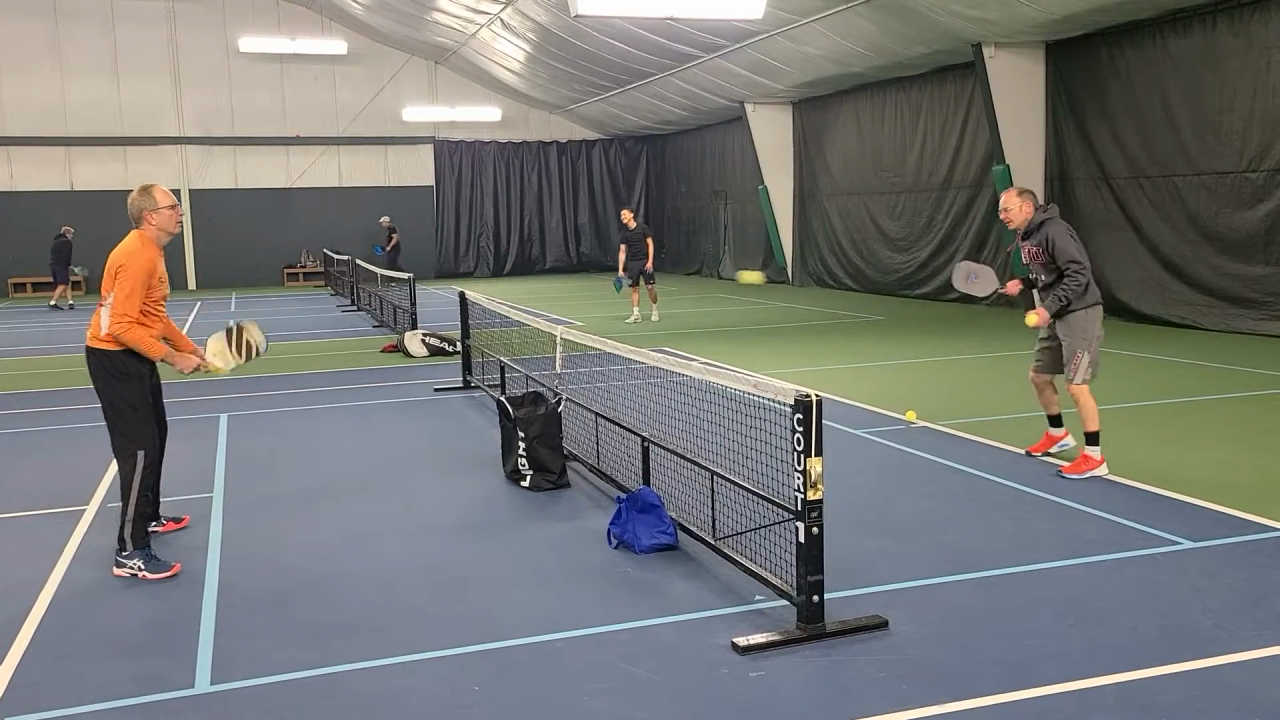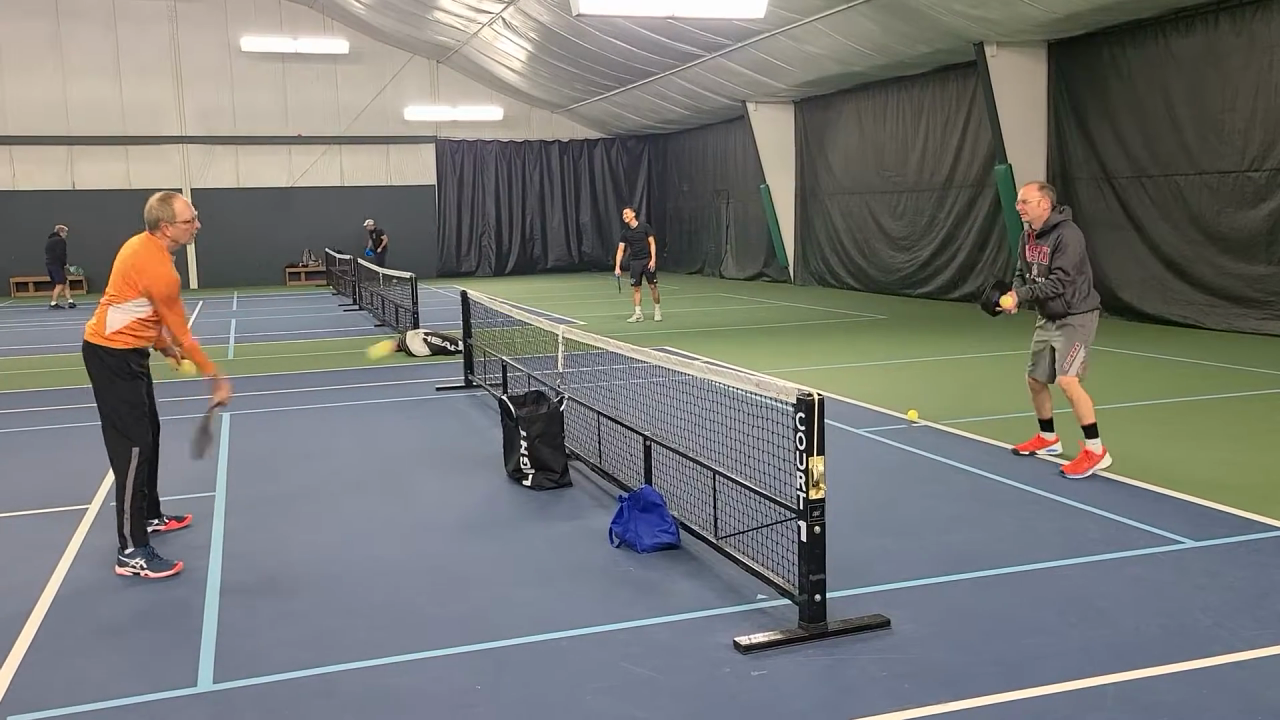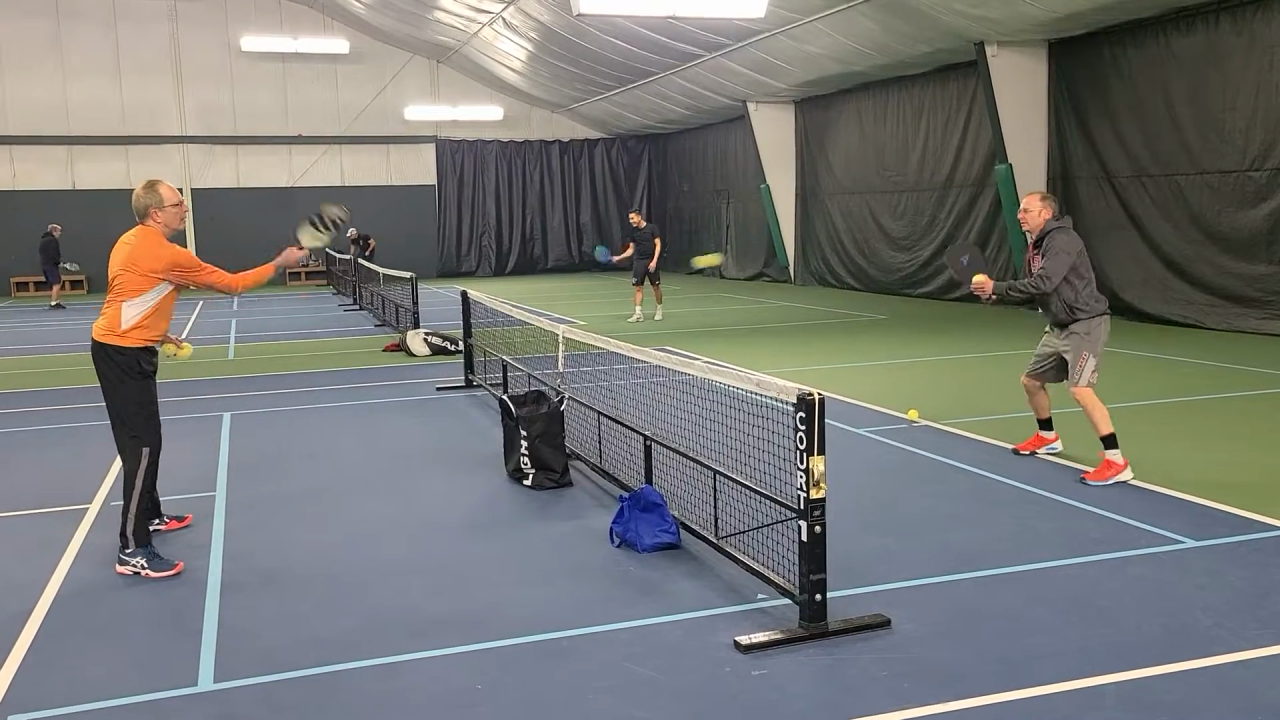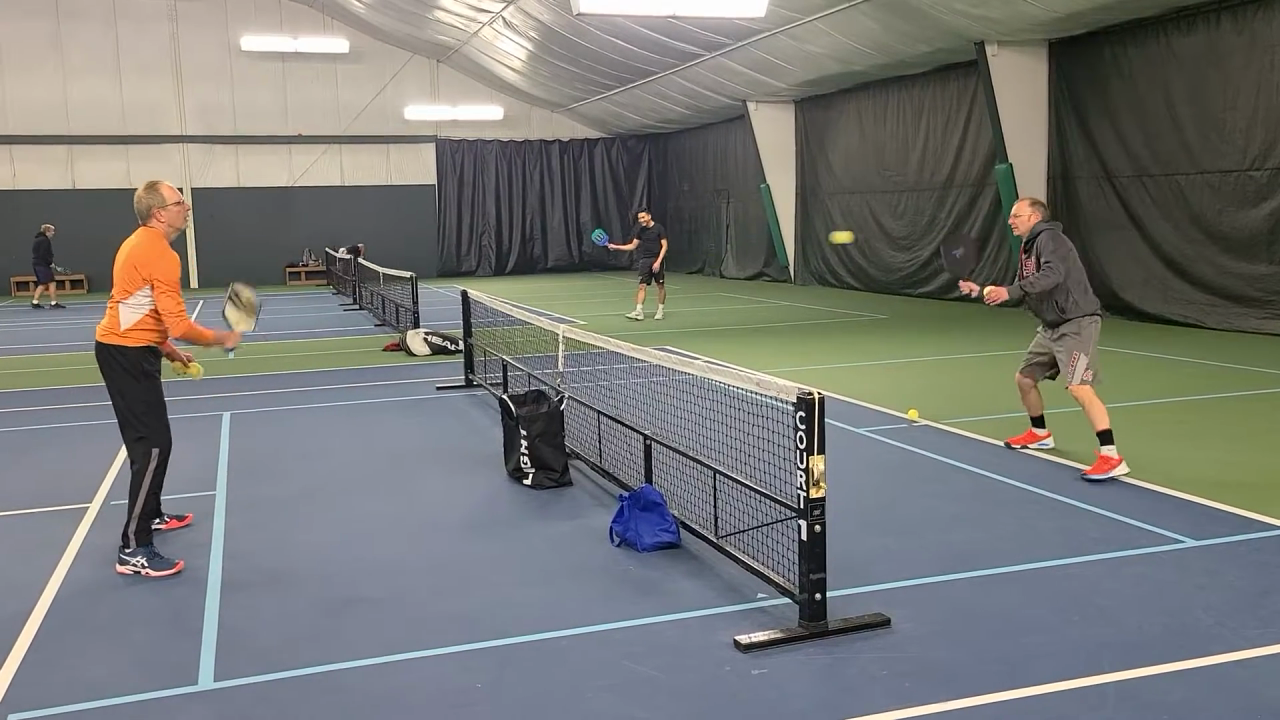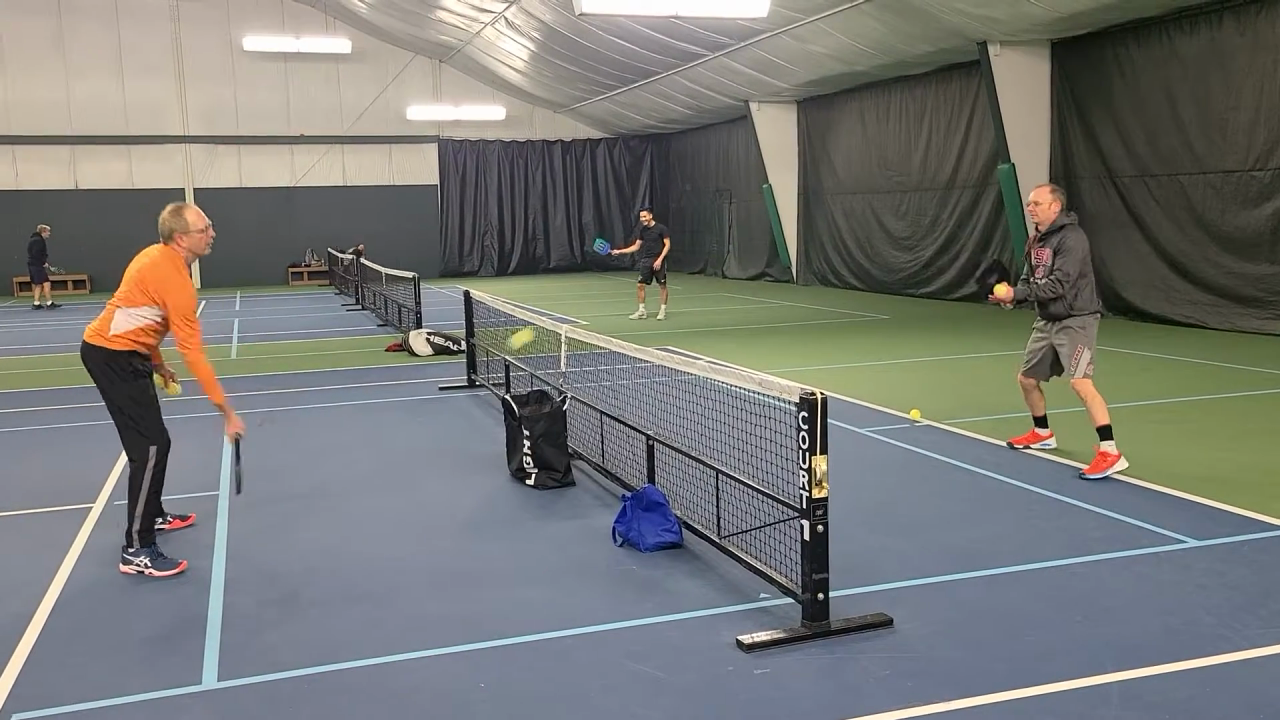
dt=0.3s
person 1, frame 1
left shoulder: (149, 249)
right shoulder: (139, 257)
right elbow: (123, 324)
left wrist: (189, 348)
right wrist: (172, 357)
left hip: (132, 353)
right hip: (114, 356)
left knee: (155, 435)
right knee: (139, 446)
left ankle: (148, 516)
right ankle: (130, 553)
person 1, frame 2
left shoulder: (141, 244)
right shoulder: (159, 270)
right elbow: (182, 334)
left wrist: (164, 343)
right wrist: (217, 378)
left hip: (125, 350)
right hip: (112, 354)
left knee: (148, 433)
right knee: (133, 445)
left ankle: (149, 516)
right ankle: (133, 552)
person 1, frame 3
left shoulder: (132, 241)
right shoulder: (165, 254)
right elbow: (232, 284)
left wrist: (159, 335)
right wrist: (280, 262)
left hip: (123, 348)
right hip: (123, 354)
left knee: (147, 439)
right knee: (142, 445)
left ankle: (150, 514)
right ankle: (133, 551)
person 1, frame 4
left shoulder: (139, 244)
right shoulder: (162, 256)
right elbow: (179, 325)
left wrist: (167, 348)
right wrist: (221, 338)
left hip: (124, 349)
right hip: (129, 354)
left knee: (147, 438)
right knee: (153, 446)
left ankle: (149, 514)
right ankle: (133, 550)
person 1, frame 5
left shoulder: (154, 256)
right shoulder: (176, 281)
right elbow: (194, 353)
left wrist: (157, 363)
right wrist: (226, 410)
left hip: (124, 356)
right hip: (108, 355)
left knee: (149, 436)
right knee: (153, 444)
left ankle: (153, 512)
right ankle: (138, 550)
person 2, frame 1
left shoulder: (1053, 230)
right shoulder: (1026, 236)
left elbow: (1076, 274)
left wrist: (1048, 307)
right wrist: (1022, 283)
left hip: (1080, 314)
right hip: (1057, 315)
left knee: (1077, 387)
right knee: (1039, 375)
left ankle: (1094, 458)
right ankle: (1058, 435)
person 2, frame 2
left shoulder: (1067, 234)
right shoulder: (1028, 236)
left elbow: (1060, 282)
right elbow: (1023, 274)
left wrist: (1021, 295)
right wrist: (1014, 294)
left hip: (1076, 318)
right hip: (1048, 319)
left knee: (1067, 382)
right knee: (1035, 381)
left ankle: (1095, 450)
right ankle: (1048, 438)
person 2, frame 3
left shoulder: (1061, 238)
right shoulder: (1038, 243)
left elbow: (1045, 281)
right elbow: (1031, 290)
left wrist: (997, 287)
right wrist: (994, 289)
left hip: (1087, 324)
right hip: (1060, 326)
left knee: (1082, 390)
right knee: (1031, 380)
left ankle: (1116, 462)
right ankle: (1048, 438)
person 2, frame 4
left shoulder: (1048, 238)
right shoulder: (1028, 249)
left elbow: (1053, 274)
right elbow: (1021, 292)
left wrist: (1010, 291)
right wrist: (981, 290)
left hip: (1078, 323)
right hip: (1051, 326)
left knee: (1079, 388)
right knee: (1024, 379)
left ankle: (1111, 456)
right ankle: (1040, 434)
person 2, frame 5
left shoulder: (1071, 237)
right shoulder: (1034, 241)
left elbow: (1059, 284)
right elbow: (1028, 280)
left wrist: (1016, 293)
right wrist: (1009, 295)
left hip: (1077, 321)
right hip: (1047, 321)
left knee: (1081, 383)
right knee: (1026, 379)
left ankle: (1110, 453)
right ankle: (1042, 433)
